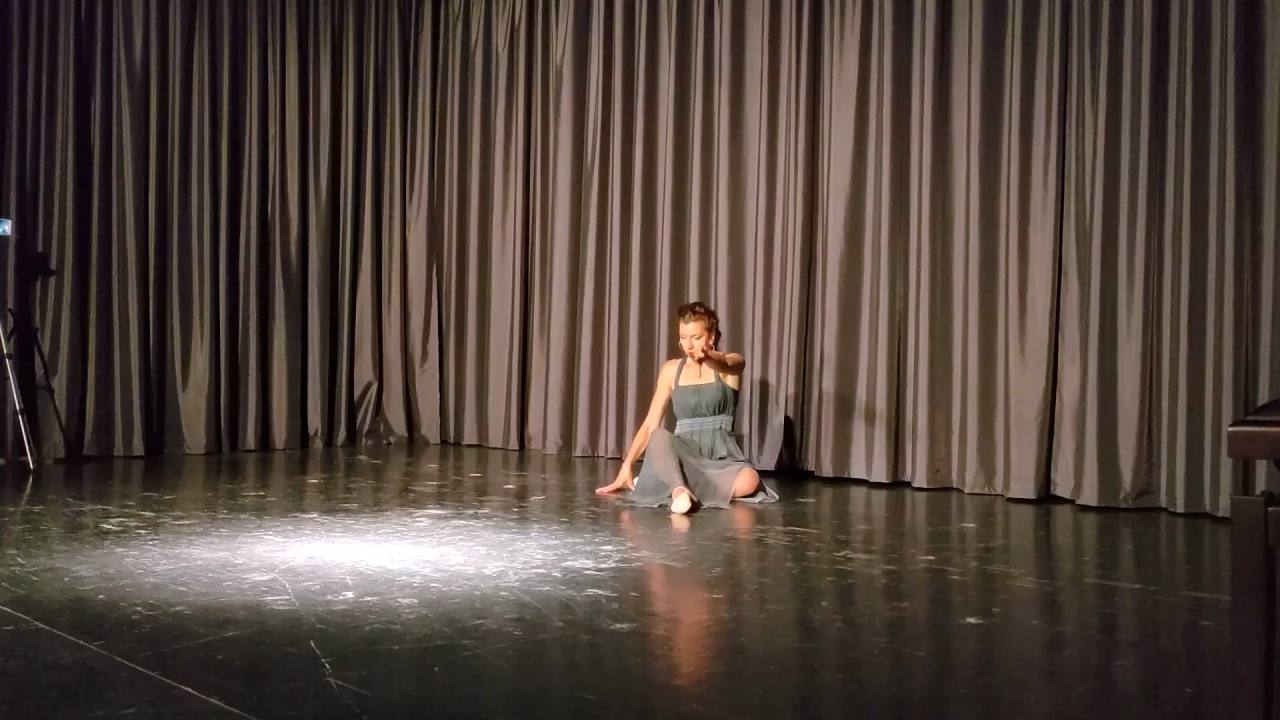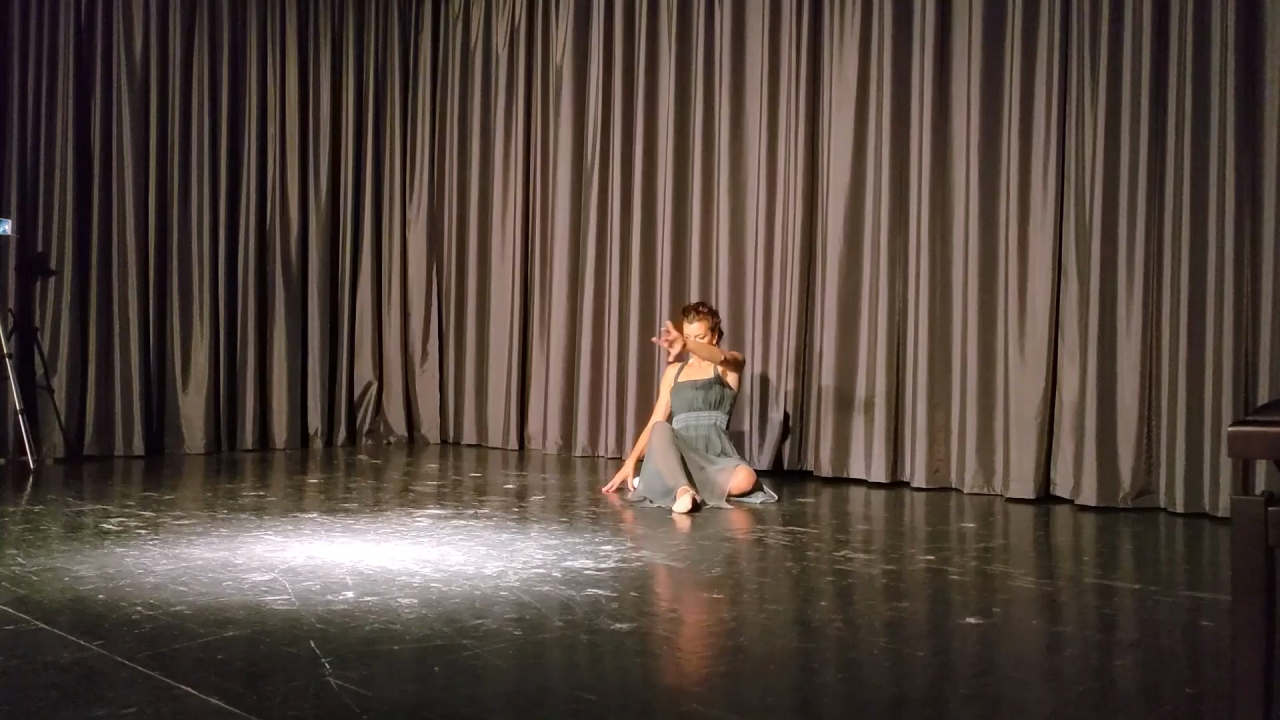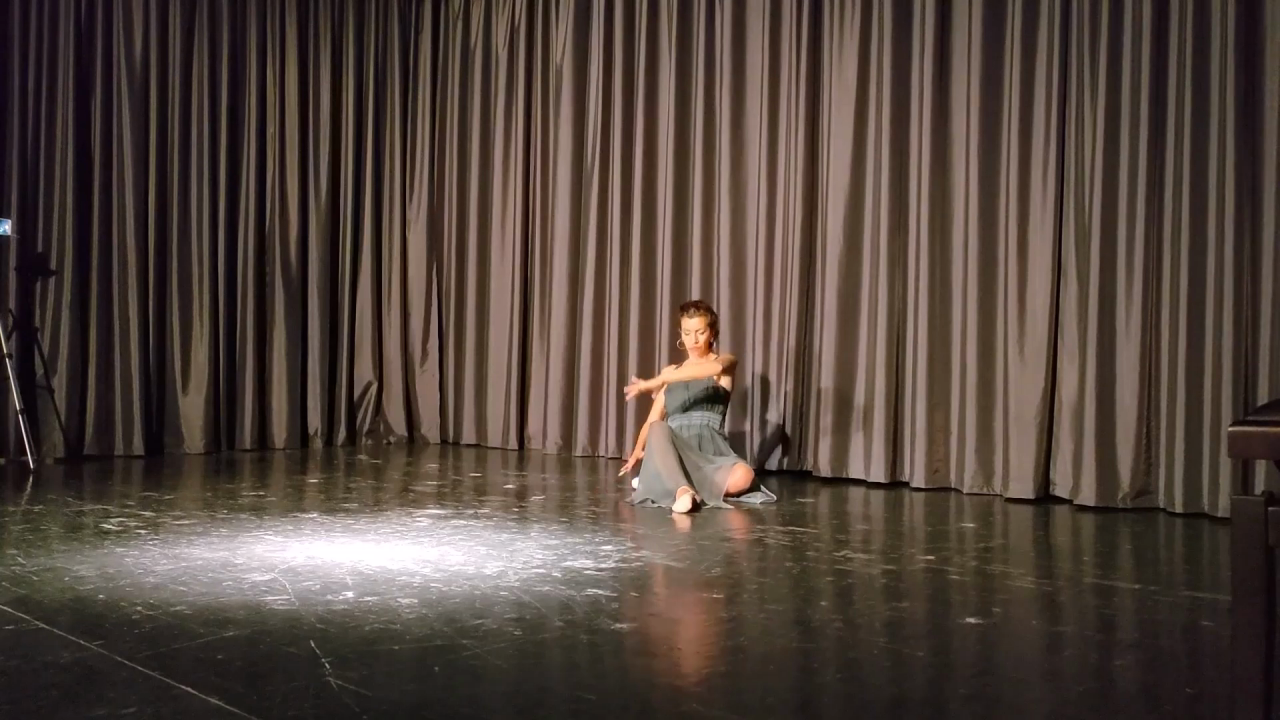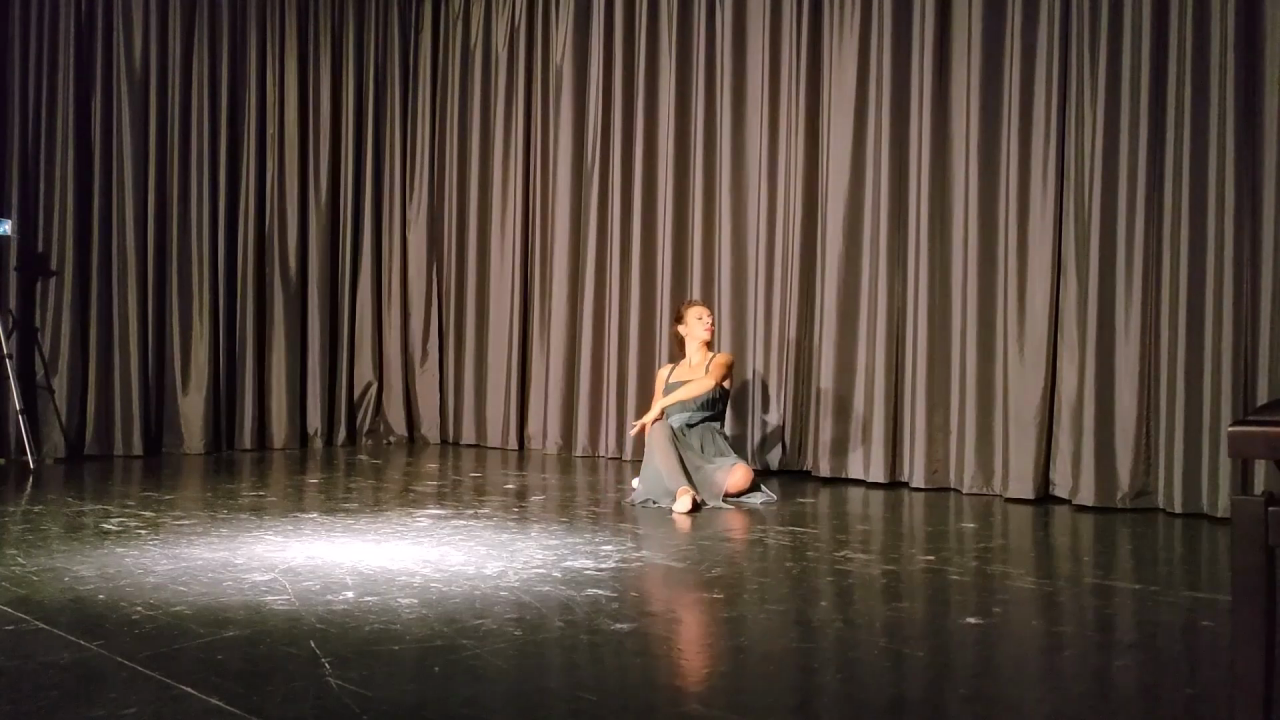
dt=0.3s
person 1, frame 1
left shoulder: (732, 362)
right shoulder: (672, 369)
left elbow: (722, 365)
right elbow: (651, 424)
left wrist: (706, 358)
right wrist: (626, 467)
left hip: (720, 455)
right hip: (683, 453)
left knee: (748, 481)
right knee: (660, 437)
left ankle: (673, 484)
right ankle: (680, 489)
person 1, frame 2
left shoulder: (733, 363)
right shoulder: (674, 371)
left elbow: (720, 356)
right elbow: (655, 423)
left wrist: (685, 347)
right wrist: (631, 461)
left hip: (715, 451)
right hip: (678, 453)
left knee: (745, 478)
right knee: (661, 429)
left ankle: (676, 484)
right ankle: (684, 490)
person 1, frame 3
left shoulder: (726, 365)
right shoulder: (671, 373)
left elbow: (716, 366)
right elbow: (653, 421)
left wrist: (661, 379)
right wrist: (639, 450)
left hip: (711, 451)
right hip: (675, 453)
left knee: (743, 476)
right knee: (659, 429)
left ankle: (672, 482)
right ankle: (684, 490)
person 1, frame 4
left shoulder: (722, 360)
right shoulder: (666, 373)
left elbow: (709, 381)
right elbow: (653, 421)
left wrist: (661, 404)
right wrist: (650, 452)
left hip: (711, 450)
right hip: (675, 451)
left knee: (742, 476)
right knee: (660, 428)
left ankle: (663, 481)
right ankle: (683, 490)
